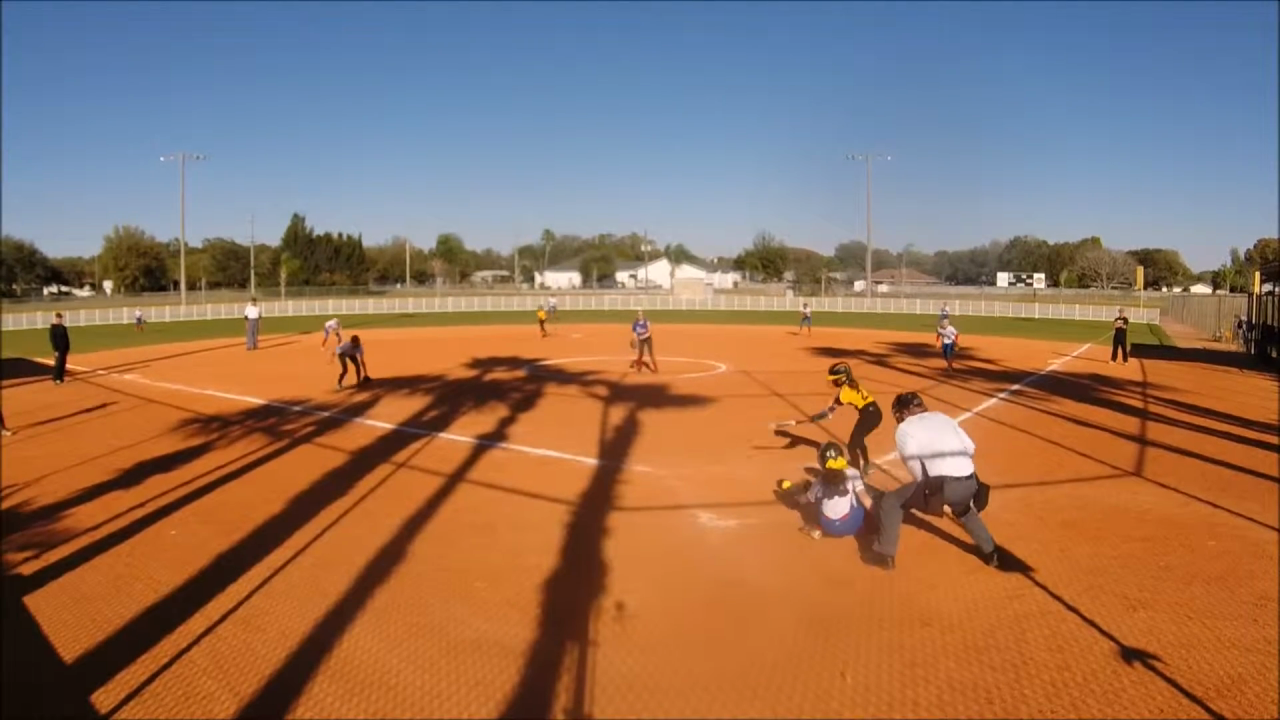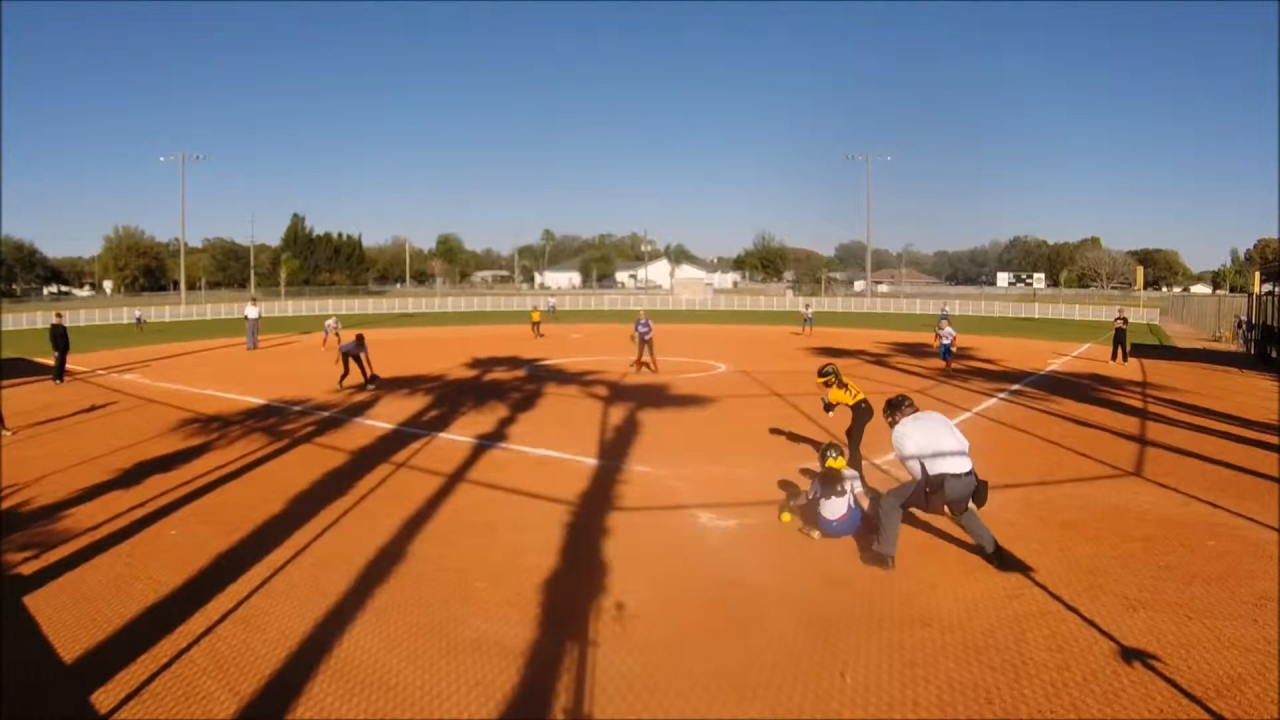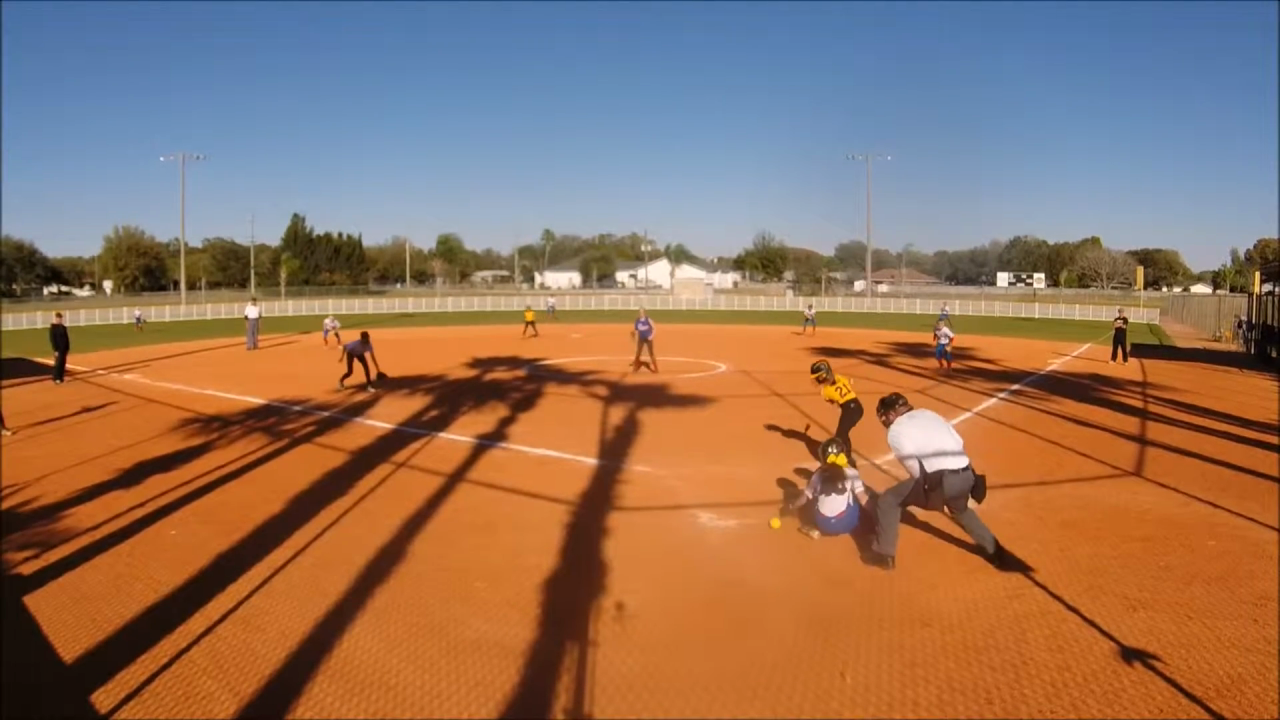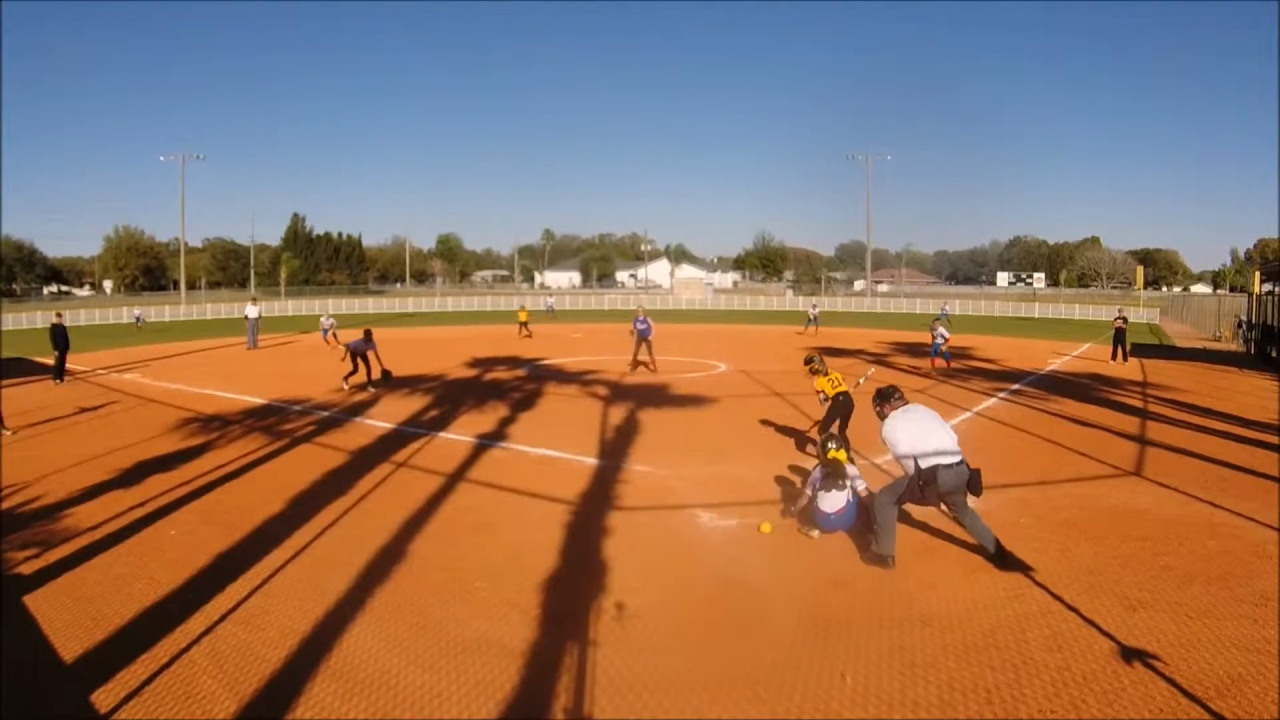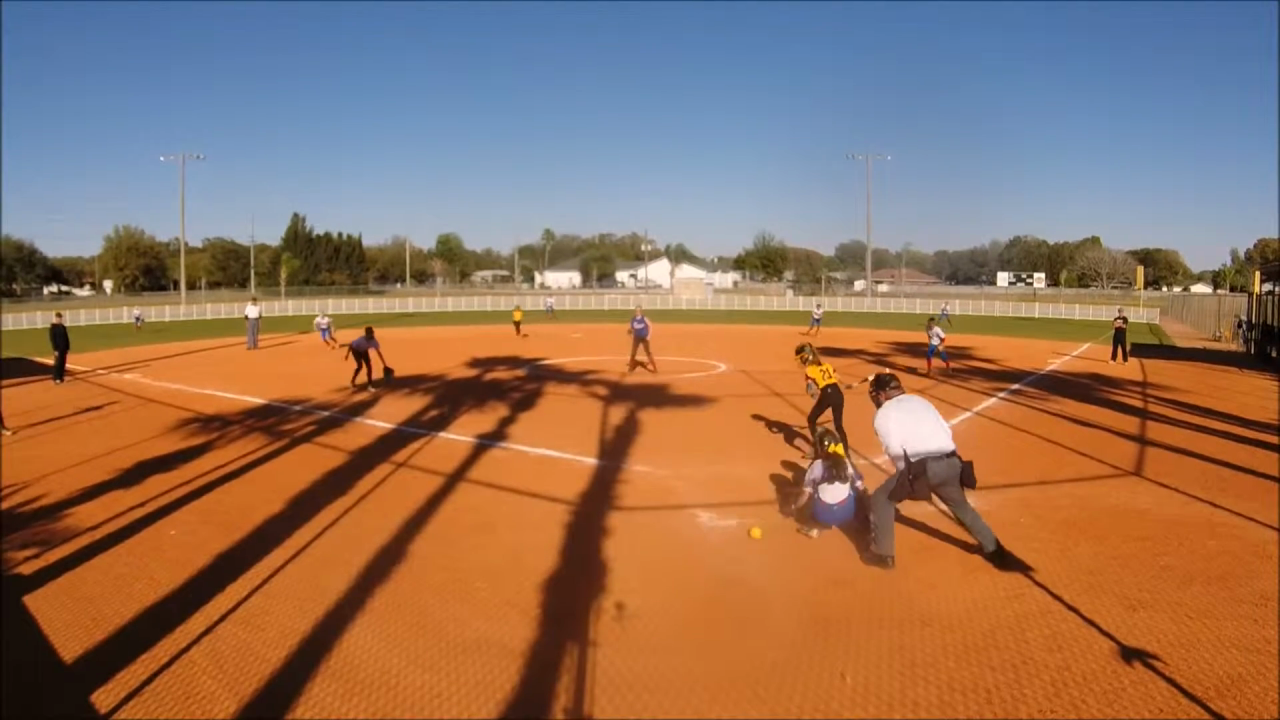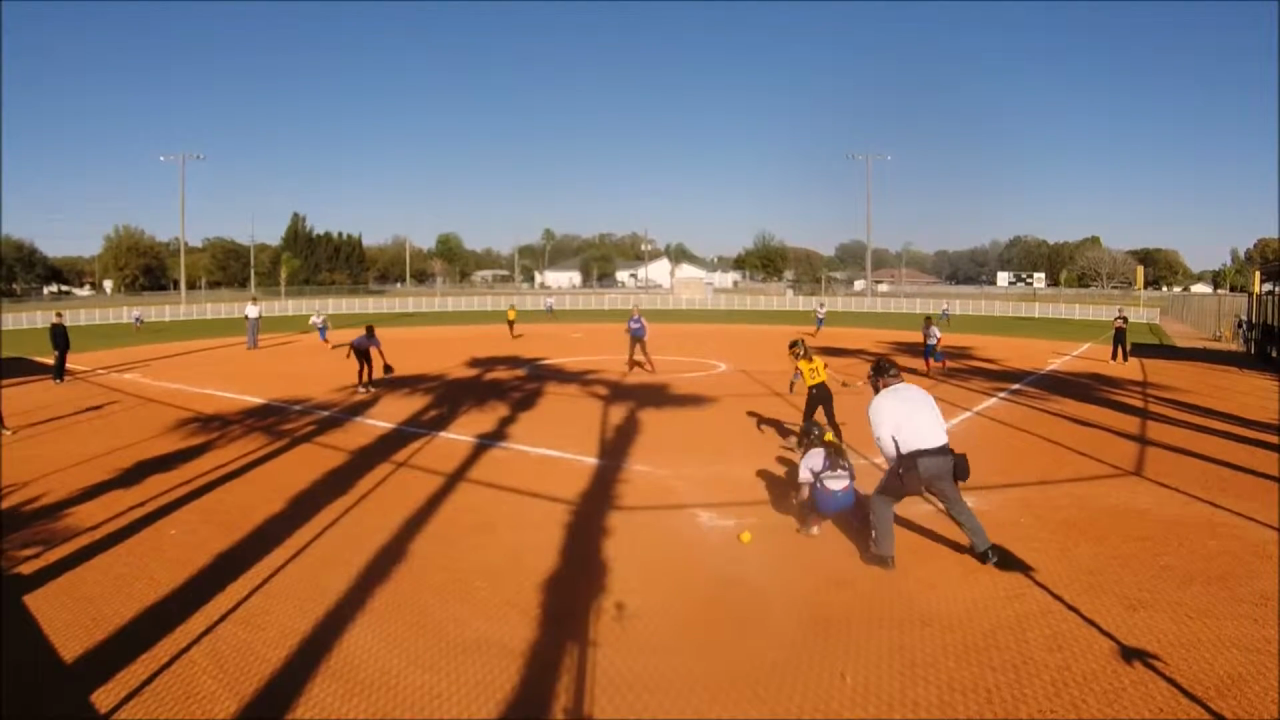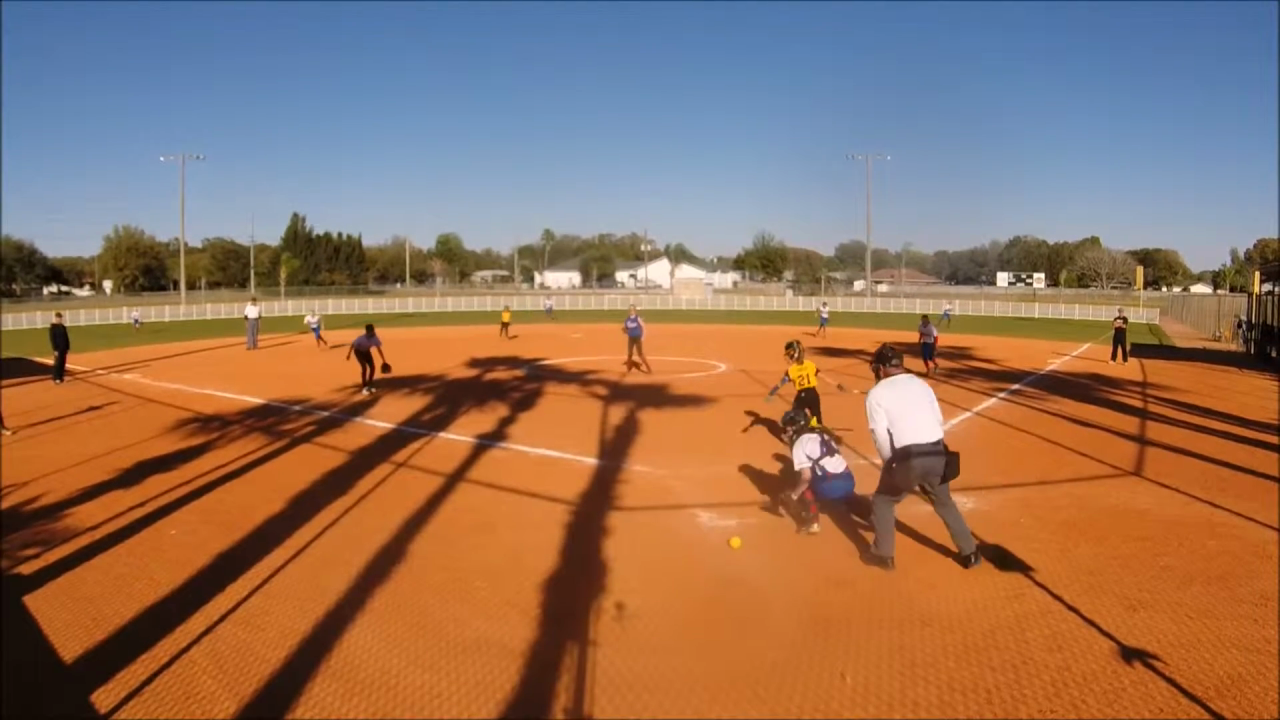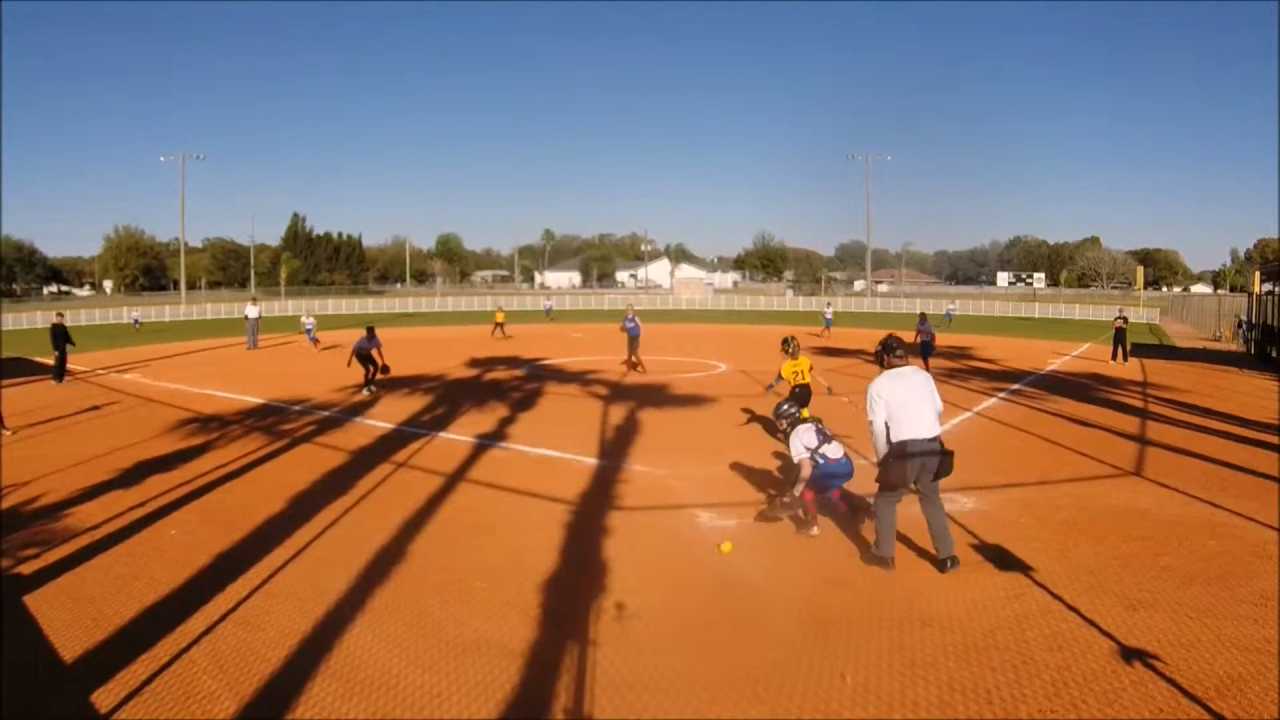
dt=0.1s
person 1, frame 1
left shoulder: (904, 429)
right shoulder: (943, 417)
left elbow: (912, 461)
right elbow: (969, 447)
left wrist: (925, 485)
left hip: (941, 485)
right hip: (969, 483)
left knee: (890, 502)
right knee: (964, 511)
left ankle: (884, 554)
right ankle: (991, 552)
person 1, frame 2
left shoulder: (899, 431)
right shoulder: (936, 416)
left elbow: (911, 461)
right elbow: (963, 444)
left wrist: (926, 485)
left hip: (941, 482)
right hip: (968, 480)
left knee: (889, 502)
right knee: (961, 510)
left ankle: (884, 554)
right ankle: (992, 551)
person 1, frame 3
left shoulder: (895, 431)
right shoulder: (929, 414)
left elbow: (911, 462)
right elbow: (958, 443)
left wrist: (925, 484)
left hip: (939, 479)
right hip: (965, 475)
left knee: (887, 502)
right knee: (960, 510)
left ankle: (884, 554)
right ankle: (994, 551)
person 1, frame 4
left shoulder: (889, 426)
right shoulder: (924, 410)
left elbow: (906, 458)
right elbow: (953, 439)
left wrist: (920, 480)
left hip: (933, 474)
right hip: (960, 470)
left knee: (883, 500)
right knee: (960, 508)
left ankle: (883, 554)
right ankle: (995, 550)
person 1, frame 5
left shoulder: (883, 415)
right shoulder: (920, 401)
left elbow: (896, 452)
right elbow: (947, 432)
left wrist: (908, 476)
left hip: (923, 467)
right hip: (951, 462)
left knee: (881, 500)
right knee: (961, 506)
left ankle: (882, 555)
right ankle: (992, 549)
person 1, frame 6
left shoulder: (878, 403)
right shoulder: (919, 391)
left elbow: (885, 443)
right elbow: (941, 426)
left wrist: (899, 469)
left hip: (914, 460)
right hip: (943, 456)
left knee: (880, 499)
right knee: (955, 503)
left ankle: (883, 554)
right ankle: (985, 549)
person 1, frame 7
left shoulder: (877, 393)
right shoulder: (920, 384)
left elbow: (880, 434)
right elbow: (938, 418)
left wrist: (889, 463)
left hip: (908, 455)
right hip: (937, 452)
left knee: (883, 501)
right knee: (944, 503)
left ankle: (884, 555)
right ankle: (968, 553)
person 1, frame 8
left shoulder: (878, 384)
right shoulder: (924, 376)
left elbow: (878, 426)
right elbow: (938, 409)
left wrist: (883, 457)
left hip: (904, 450)
right hip: (933, 448)
left knee: (885, 501)
right knee: (932, 501)
left ankle: (884, 554)
right ankle: (947, 556)
